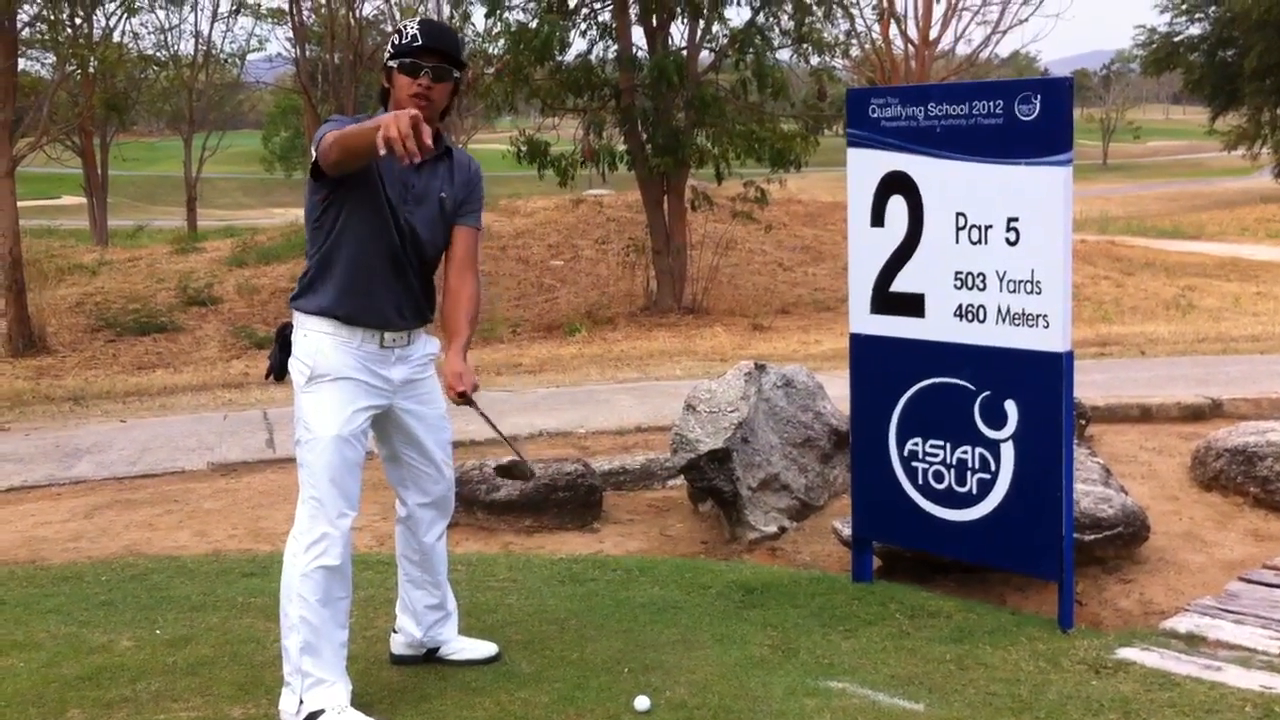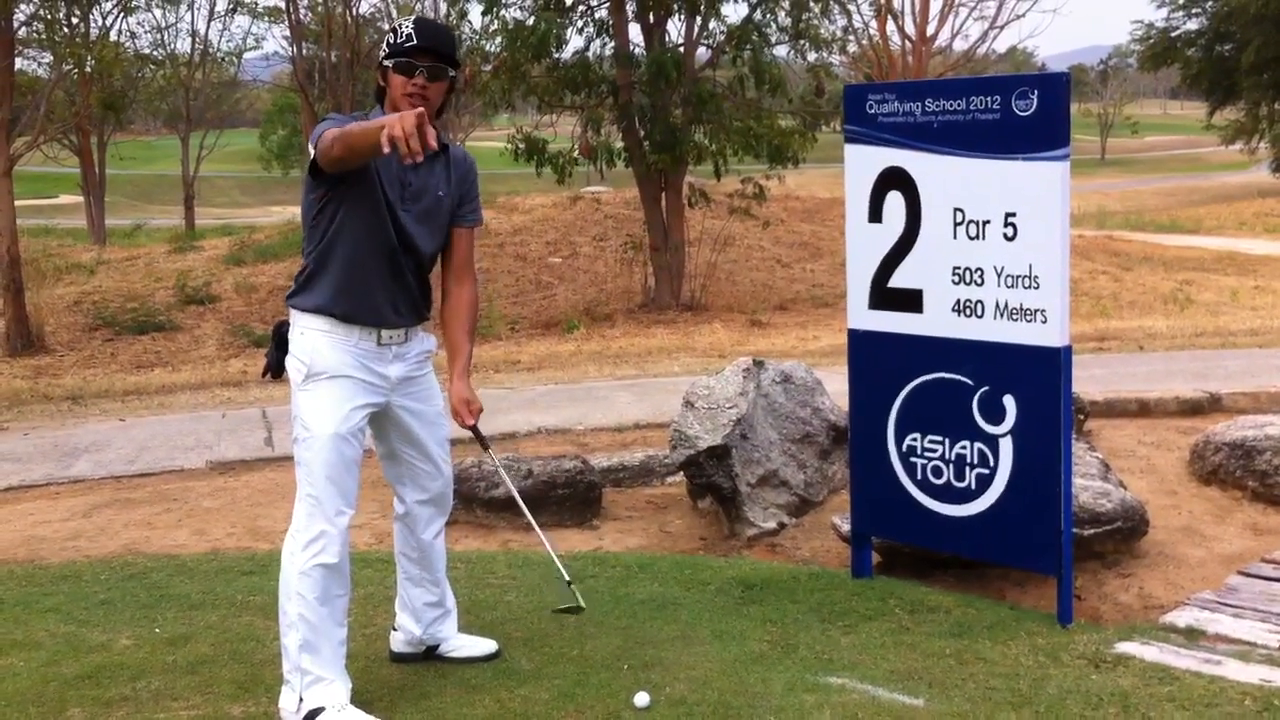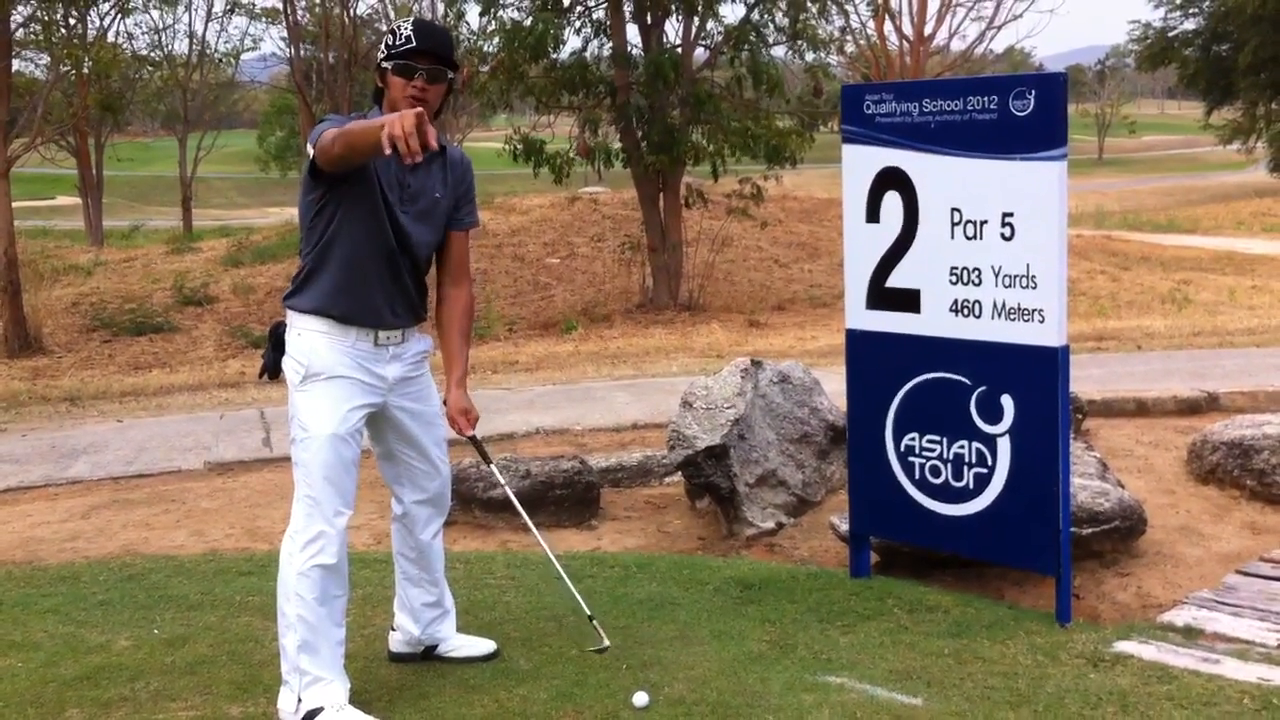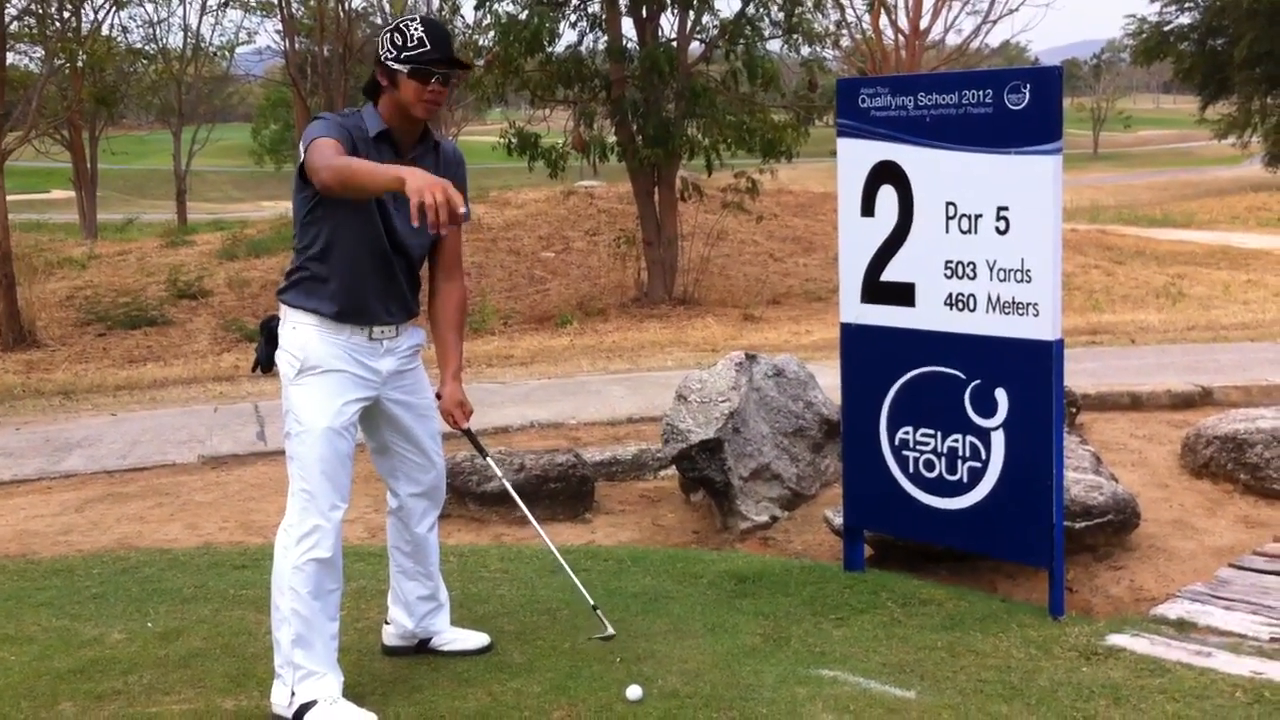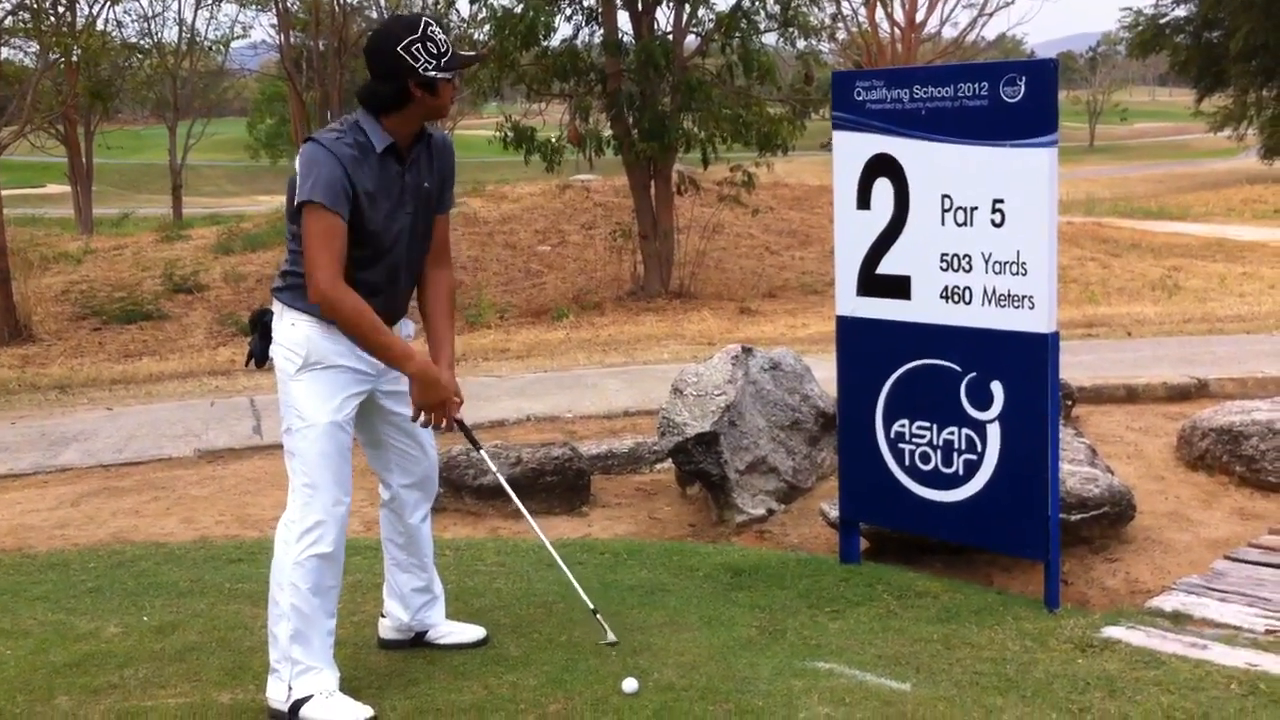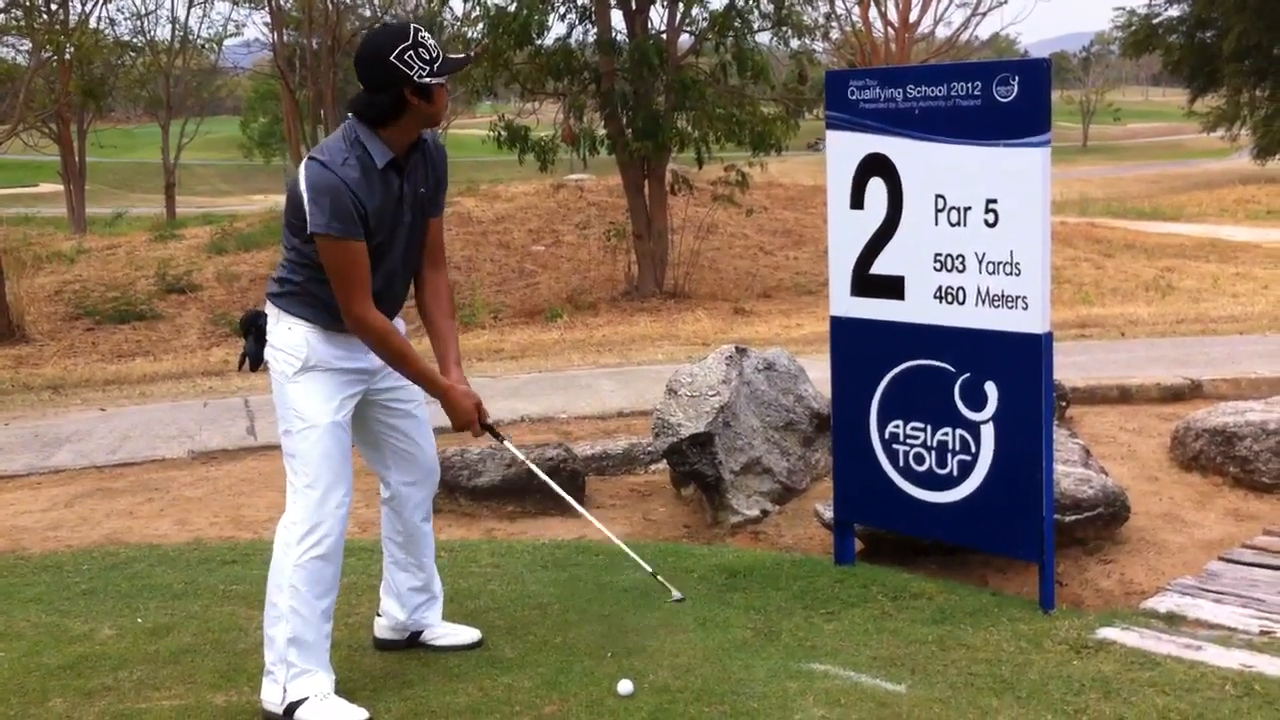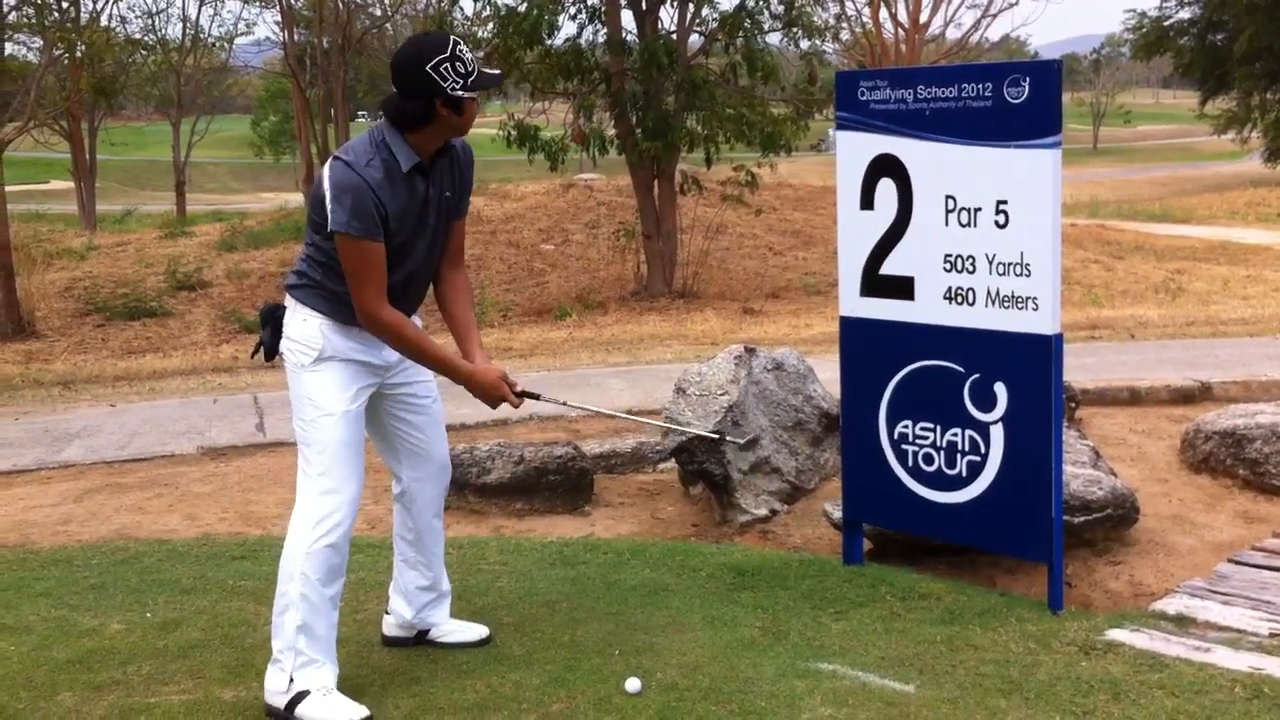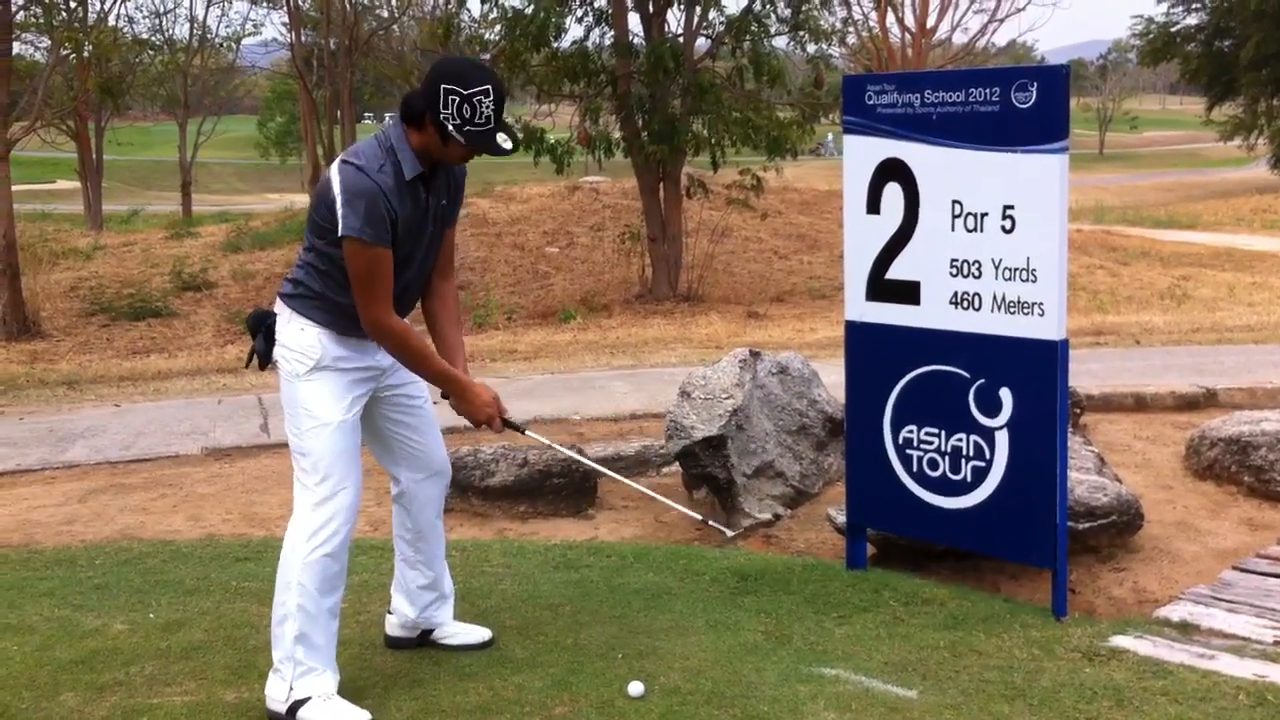
dt=0.3s
person 1, frame 1
left shoulder: (462, 172)
right shoulder: (344, 140)
left elbow: (461, 271)
right elbow: (341, 150)
left wrist: (456, 352)
right wrist: (383, 127)
left hip: (413, 350)
right hip: (337, 350)
left knee: (431, 495)
right knee: (327, 518)
left ankle: (424, 630)
person 1, frame 2
left shoulder: (458, 168)
right shoulder: (341, 137)
left elbow: (459, 278)
right elbow: (341, 148)
left wrist: (460, 375)
right wrist: (387, 127)
left hip: (410, 346)
right hip: (333, 347)
left knee: (428, 492)
right knee: (324, 516)
left ankle: (424, 628)
person 1, frame 3
left shoulder: (454, 169)
right shoulder: (336, 136)
left elbow: (455, 281)
right elbow: (342, 147)
left wrist: (457, 381)
right wrist: (387, 127)
left hip: (405, 347)
right hip: (330, 349)
left knee: (426, 492)
right knee: (322, 517)
left ankle: (421, 628)
person 1, frame 4
left shoulder: (448, 162)
right shoulder: (332, 132)
left elbow: (448, 273)
right elbow: (332, 172)
left wrist: (452, 376)
right wrist: (408, 177)
left hip: (398, 342)
right hip: (324, 343)
left knee: (421, 485)
right knee: (317, 512)
left ankle: (416, 623)
person 1, frame 5
left shoulder: (437, 152)
right shoulder: (329, 156)
left elbow: (436, 265)
right elbow: (327, 288)
left wrist: (438, 364)
right wrist: (416, 365)
left hip: (387, 338)
right hip: (319, 342)
left knee: (413, 479)
right knee: (320, 507)
left ankle: (411, 615)
person 1, frame 6
left shoulder: (429, 156)
right shoulder: (331, 176)
left elbow: (430, 268)
right elbow: (357, 312)
left wrist: (453, 367)
right wrist: (443, 392)
left hip: (379, 336)
right hip: (312, 343)
left knee: (415, 474)
right knee: (319, 510)
left ankle: (409, 617)
person 1, frame 7
left shoulder: (456, 161)
right shoulder: (355, 175)
left elbow: (451, 267)
right elbow: (372, 309)
left wrist: (477, 356)
right wrist: (464, 375)
left hip: (395, 334)
right hip: (330, 337)
left knee: (427, 472)
right knee: (332, 499)
left ankle: (417, 613)
person 1, frame 8
left shoulder: (447, 171)
right shoulder: (362, 180)
left elbow: (440, 279)
right elbow: (377, 316)
left wrist: (461, 372)
right wrist: (460, 388)
left hip: (384, 342)
right hip: (322, 345)
left knee: (426, 473)
right knee: (329, 506)
left ankle: (420, 614)
